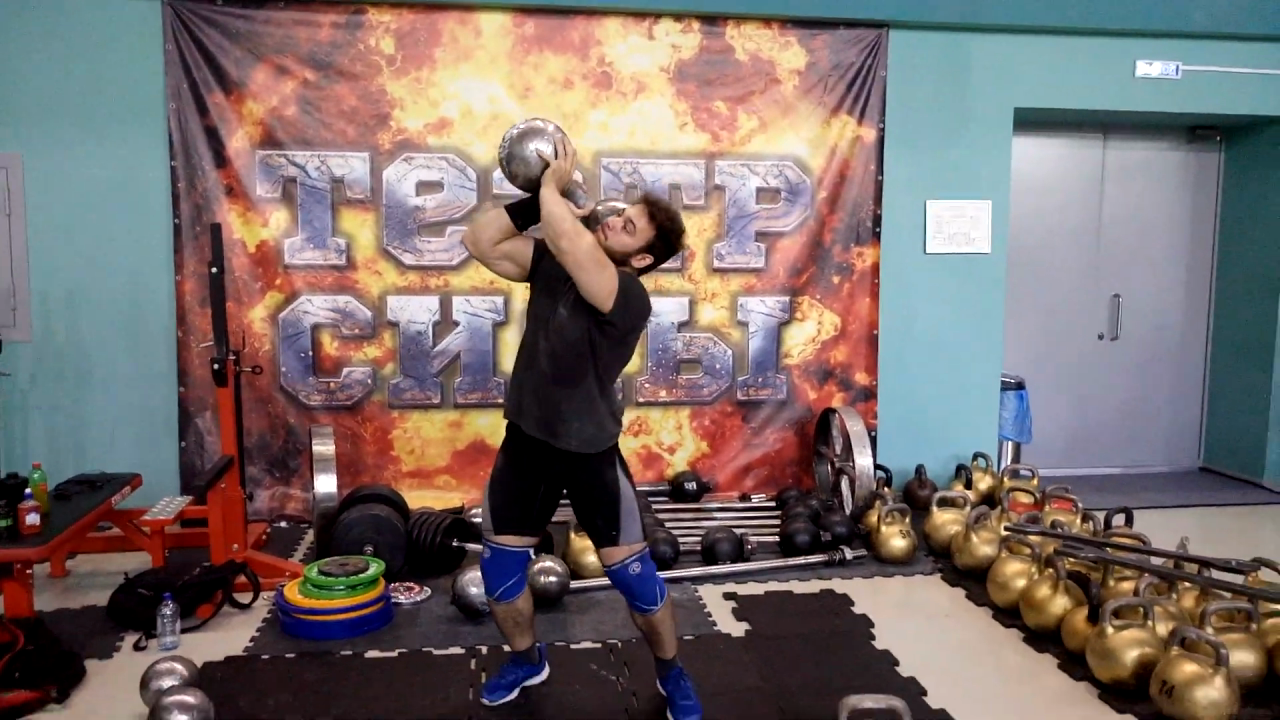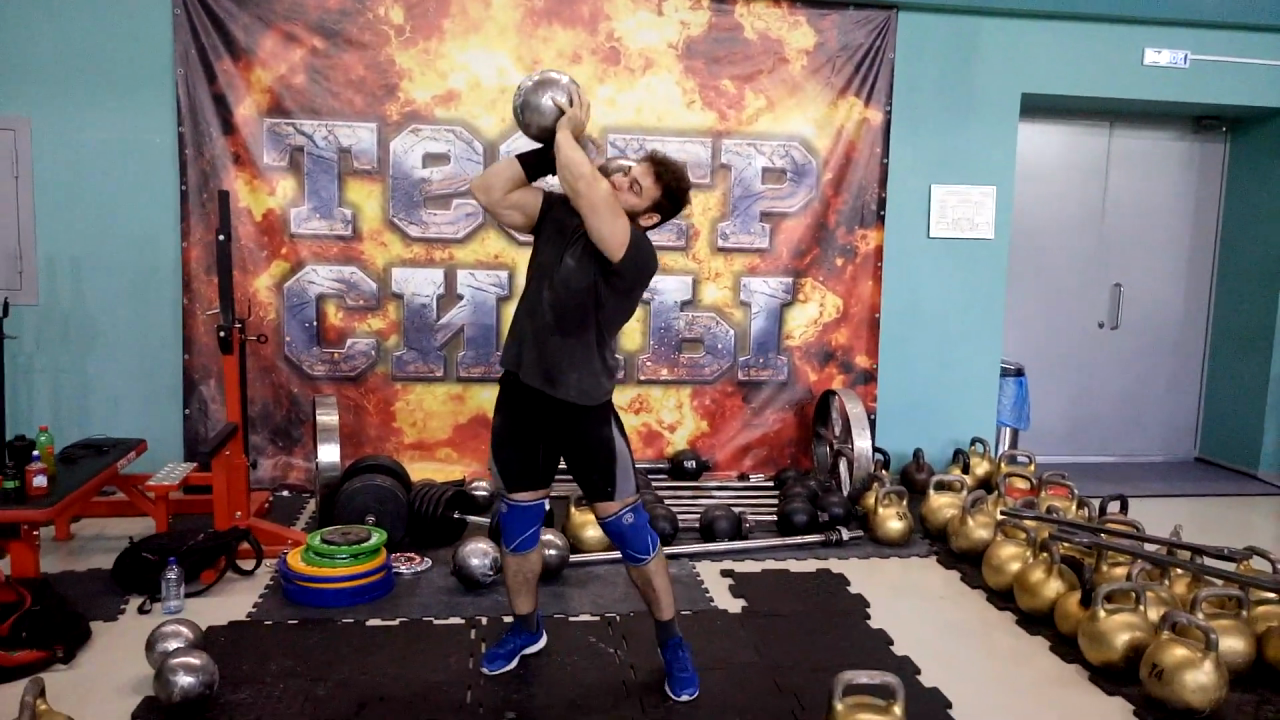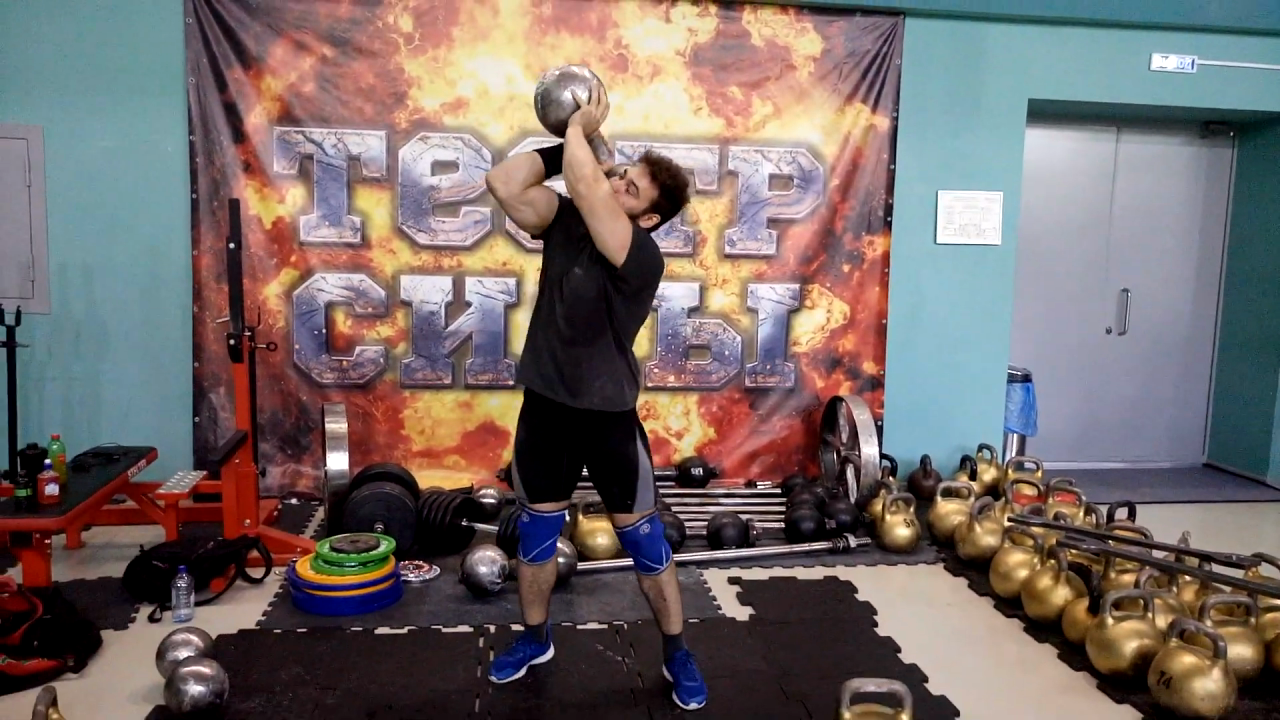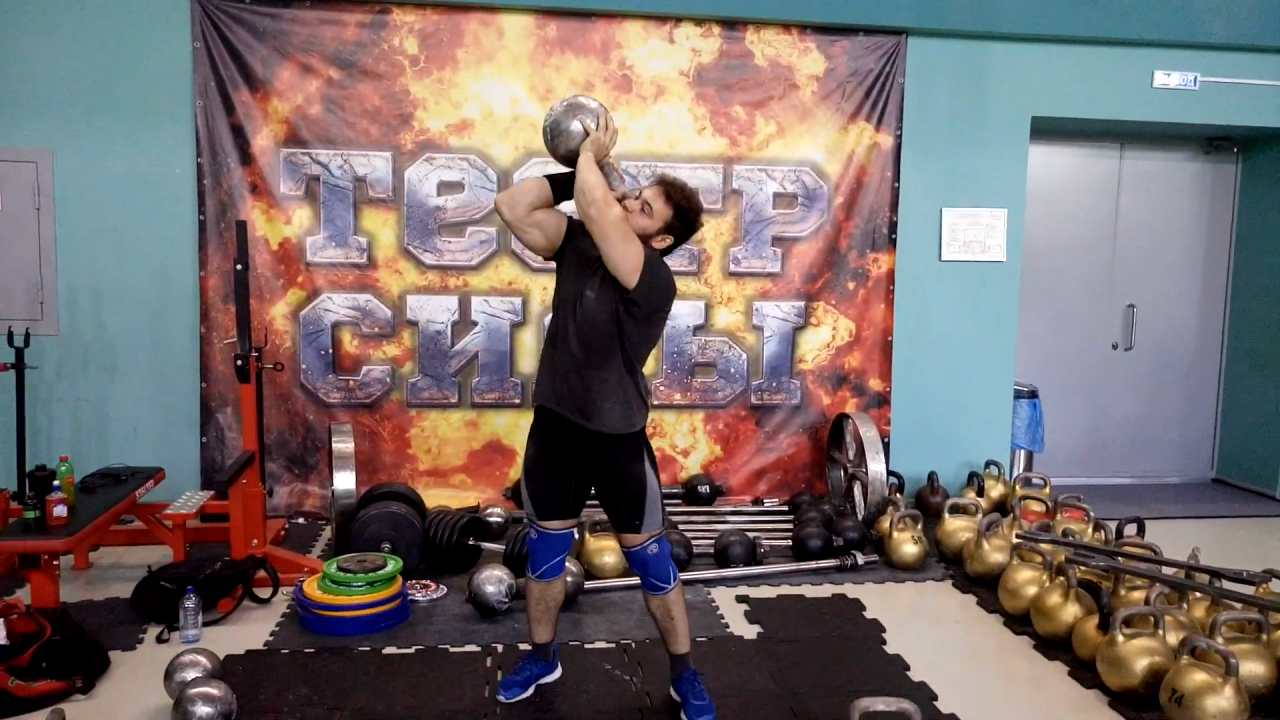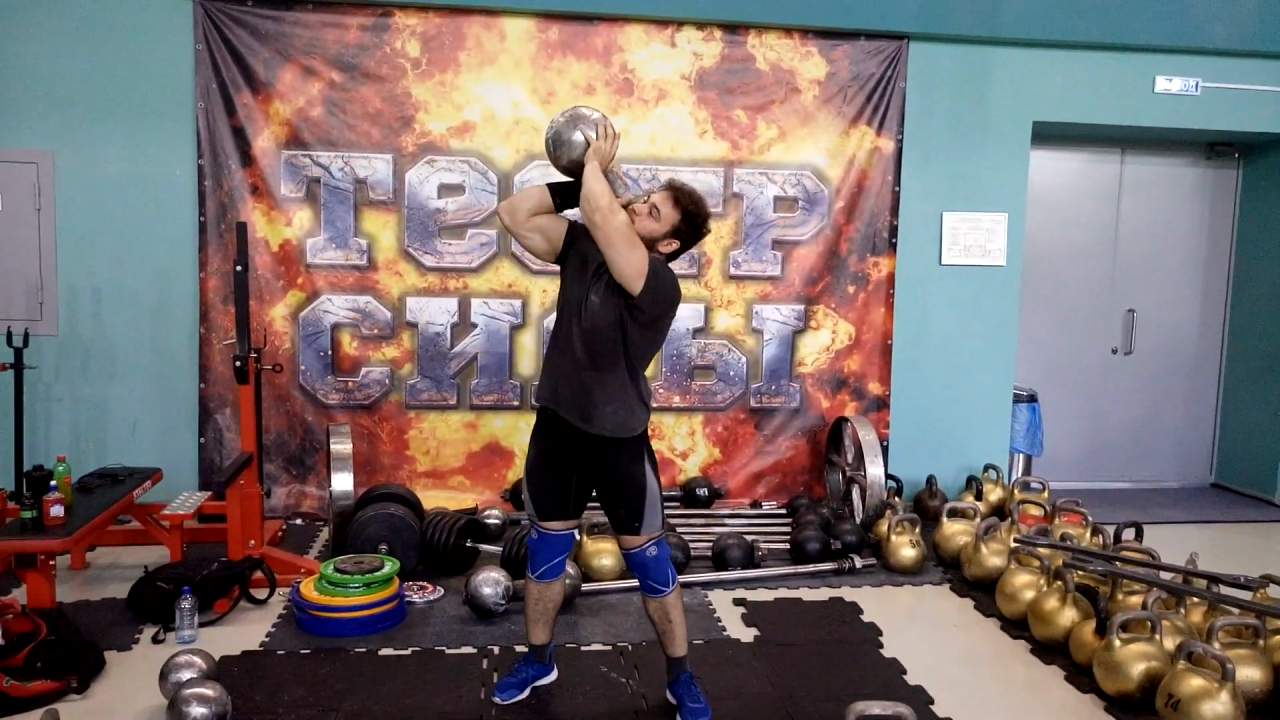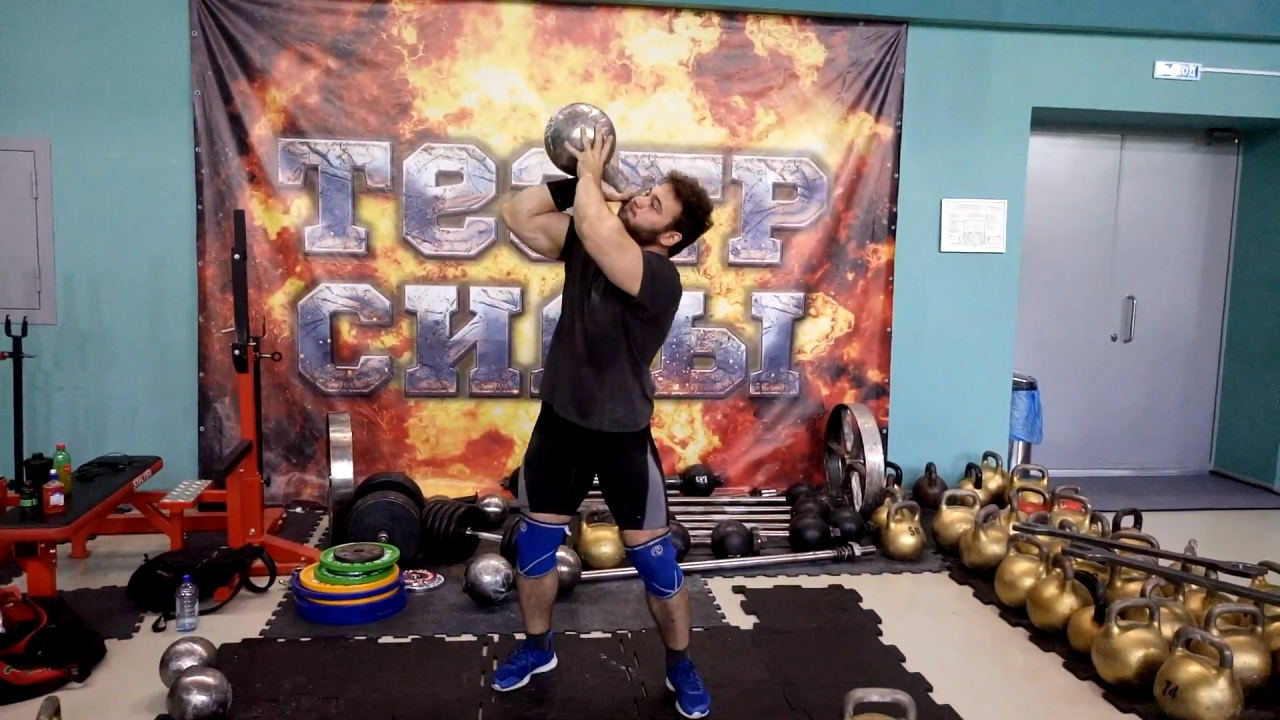
dt=0.2s
person 1, frame 1
left shoulder: (629, 300)
right shoulder: (550, 263)
left elbow: (569, 240)
right elbow: (478, 240)
left wrist: (553, 184)
right wrist: (535, 198)
left hip: (589, 450)
right hip: (526, 440)
left knee: (633, 574)
right knee: (500, 568)
left ankle: (672, 672)
right ankle: (526, 658)
person 1, frame 2
left shoulder: (636, 253)
right shoulder: (556, 214)
left elbow: (584, 187)
right elbow: (486, 190)
left wrist: (567, 131)
right wrist: (549, 149)
left hip: (584, 404)
right hip: (522, 394)
left knee: (625, 525)
right knee: (518, 520)
left ankle: (671, 639)
right ankle: (526, 627)
person 1, frame 3
left shoulder: (641, 256)
right shoulder: (565, 222)
left elbow: (584, 187)
right elbow: (502, 181)
left wrist: (581, 129)
right wrist: (570, 142)
left hip: (608, 415)
right hip: (545, 406)
left knee: (641, 537)
right knee: (537, 531)
left ankle: (677, 653)
right ankle: (534, 637)
person 1, frame 4
left shoulder: (654, 279)
right shoulder: (577, 244)
left elbow: (599, 212)
right elbow: (511, 205)
left wrist: (591, 154)
right wrist: (577, 174)
left hip: (616, 435)
right hip: (555, 424)
left knee: (648, 555)
right knee: (546, 548)
right ankle: (541, 657)
person 1, frame 5
left shoulder: (659, 284)
right shoulder: (582, 246)
left elbow: (603, 219)
right elbow: (514, 213)
left wrist: (597, 163)
right wrist: (579, 181)
left hip: (619, 437)
right hip: (557, 426)
left knee: (647, 558)
right knee: (546, 548)
right ankle: (537, 659)
person 1, frame 6
left shoulder: (659, 277)
right shoulder: (589, 244)
left elbow: (597, 229)
right elbow: (517, 214)
left wrist: (590, 174)
right wrist: (581, 180)
left hip: (622, 432)
right hip: (560, 420)
left knee: (654, 558)
right knee: (534, 545)
left ankle: (680, 664)
right ankle: (537, 646)
